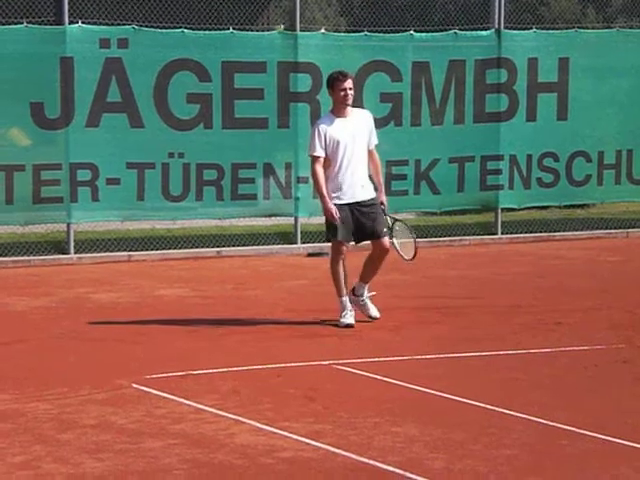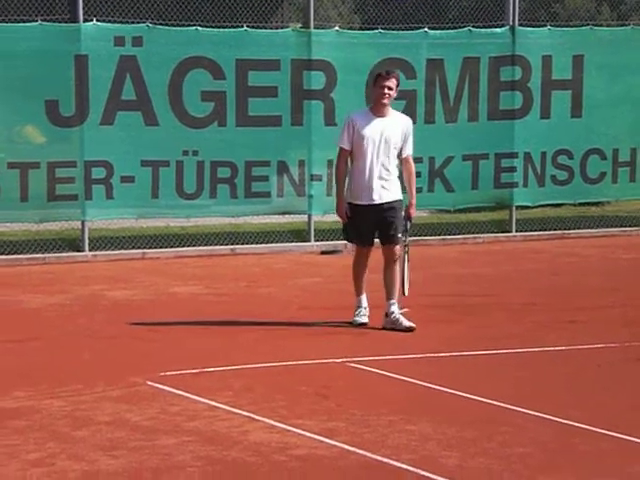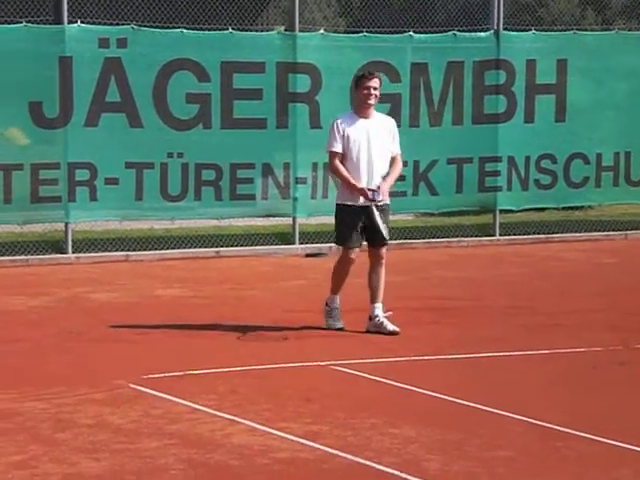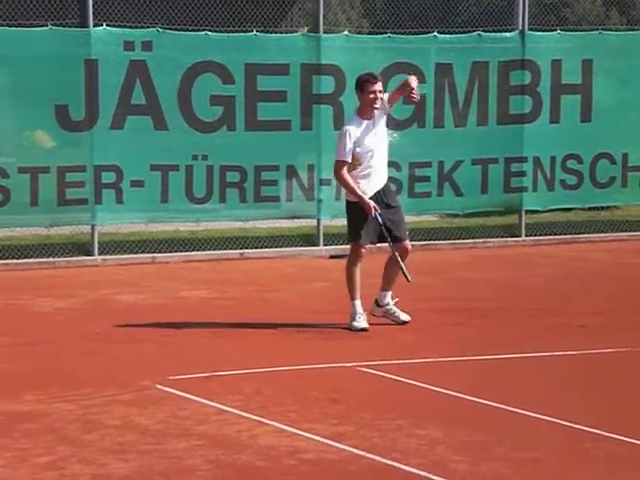
dt=0.7s
person 1, frame 1
left shoulder: (365, 117)
right shoulder: (322, 126)
right elbow: (317, 166)
left wrist: (381, 189)
right wrist: (325, 201)
left hip: (366, 196)
right hip: (339, 200)
left knee: (382, 246)
right knee: (339, 251)
left ankle: (360, 291)
right ankle: (346, 307)
person 1, frame 2
left shoulder: (404, 122)
right shoulder: (355, 120)
left elbow: (407, 162)
right elbow: (342, 160)
left wrist: (412, 200)
right wrist: (340, 197)
left hip: (391, 199)
right hip: (358, 200)
left knee: (393, 254)
right knee: (362, 254)
left ankle: (392, 313)
right ankle: (361, 305)
person 1, frame 3
left shoulder: (388, 123)
right shoulder: (341, 123)
left elbow: (397, 161)
right elbow: (334, 163)
left wrist: (386, 184)
right wrist: (357, 188)
left hip: (379, 203)
right hip: (349, 202)
left knee: (379, 257)
right knee: (349, 256)
left ankle: (376, 316)
right ankle: (332, 303)
person 1, frame 4
left shoulder: (382, 109)
right shoulder: (350, 130)
left elbow: (408, 85)
right elbow: (339, 172)
left wrist: (410, 85)
right wrist: (362, 199)
left hip: (384, 191)
right hip: (359, 198)
left knee: (403, 248)
right knee: (358, 253)
left ankle: (383, 302)
right ankle: (356, 312)
